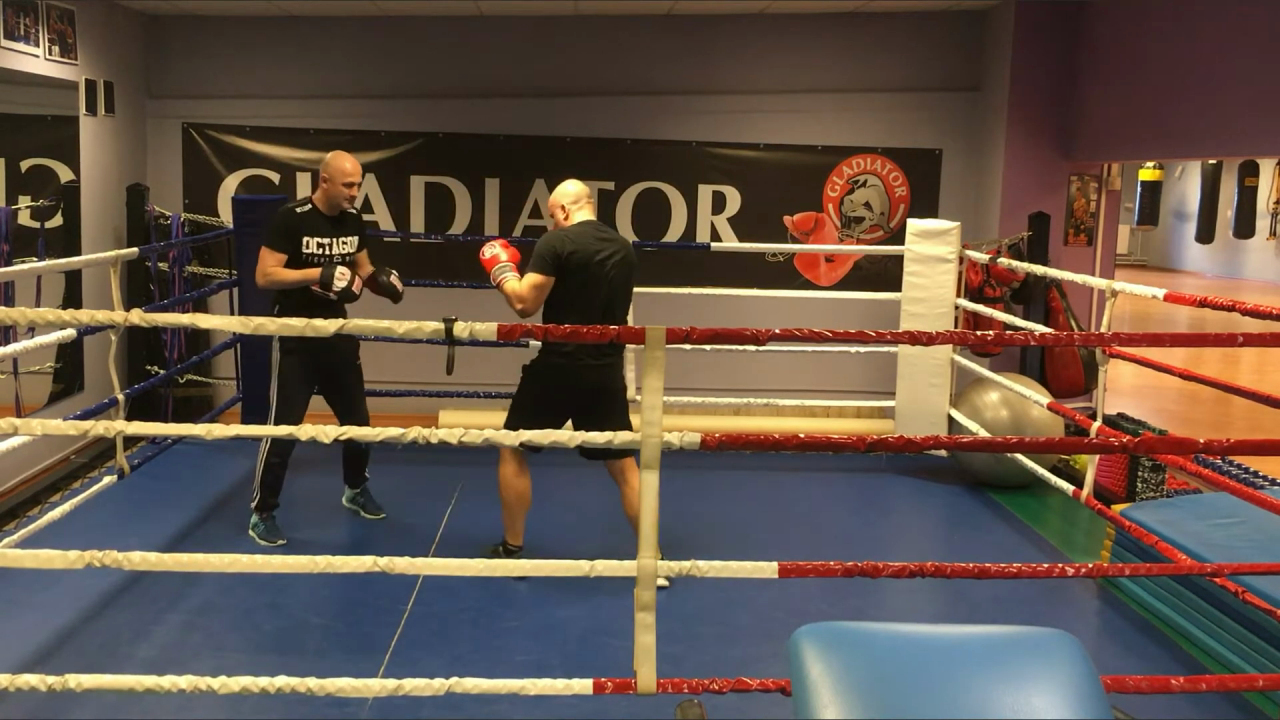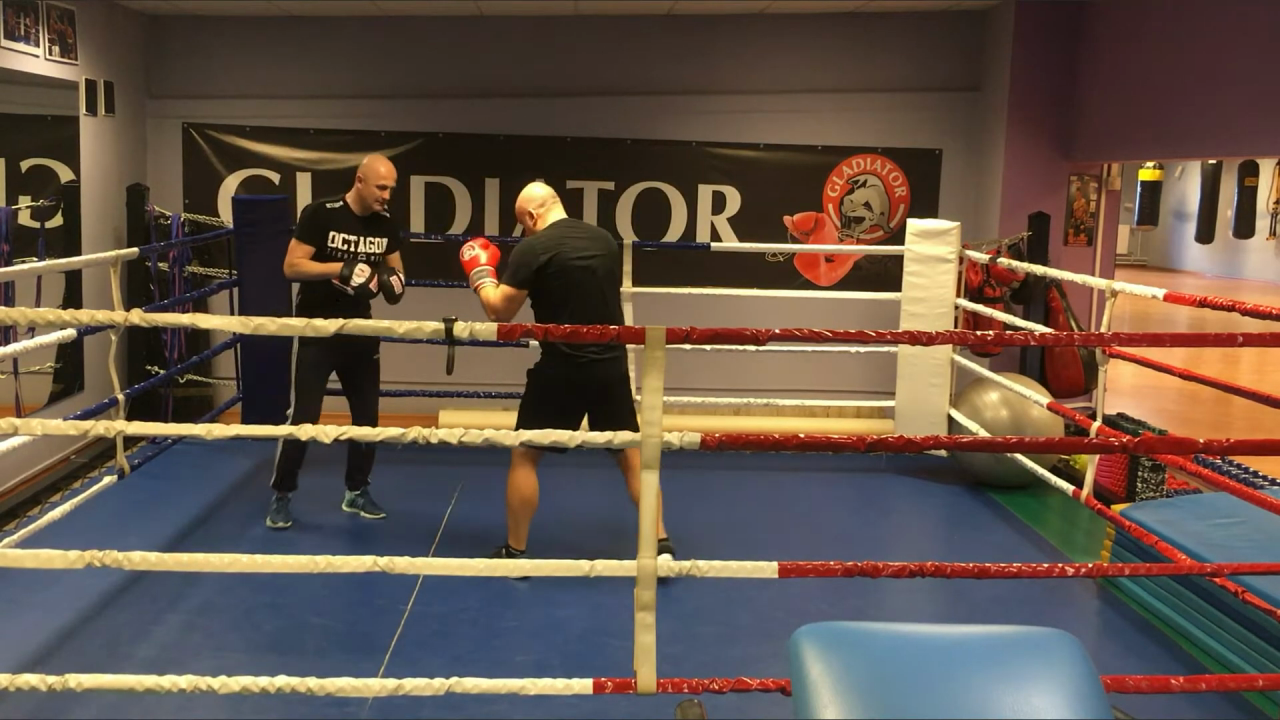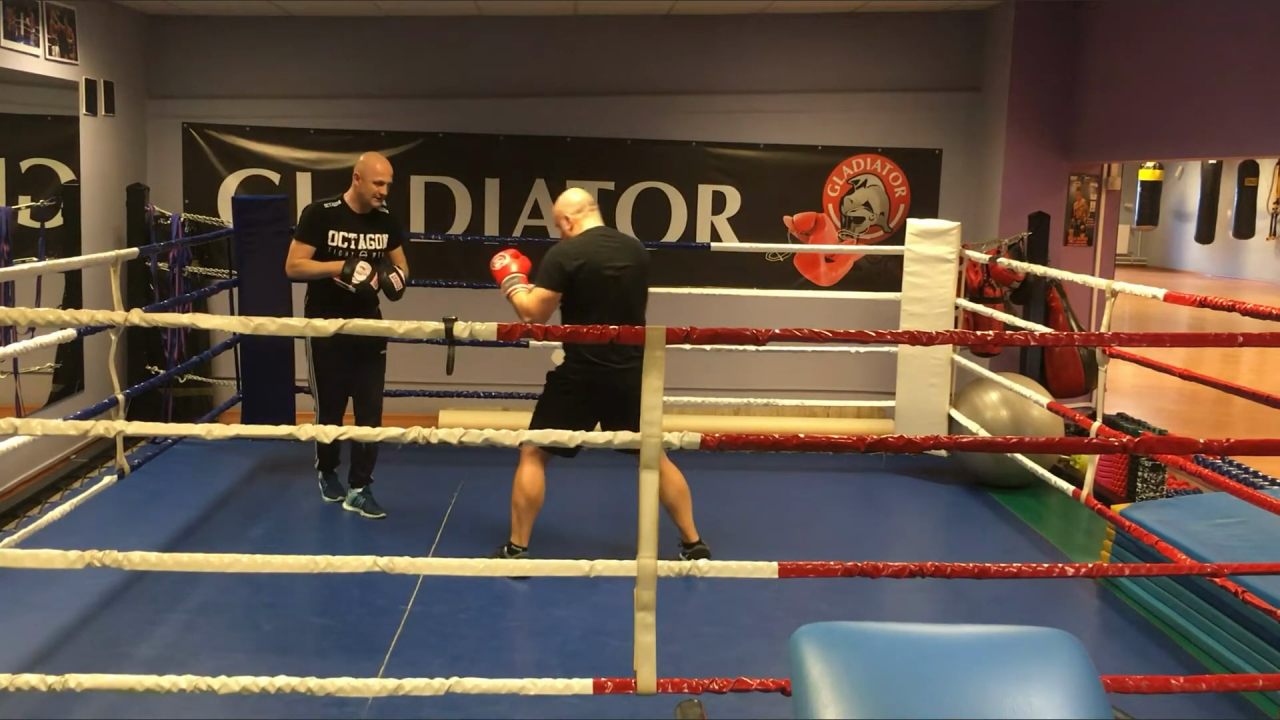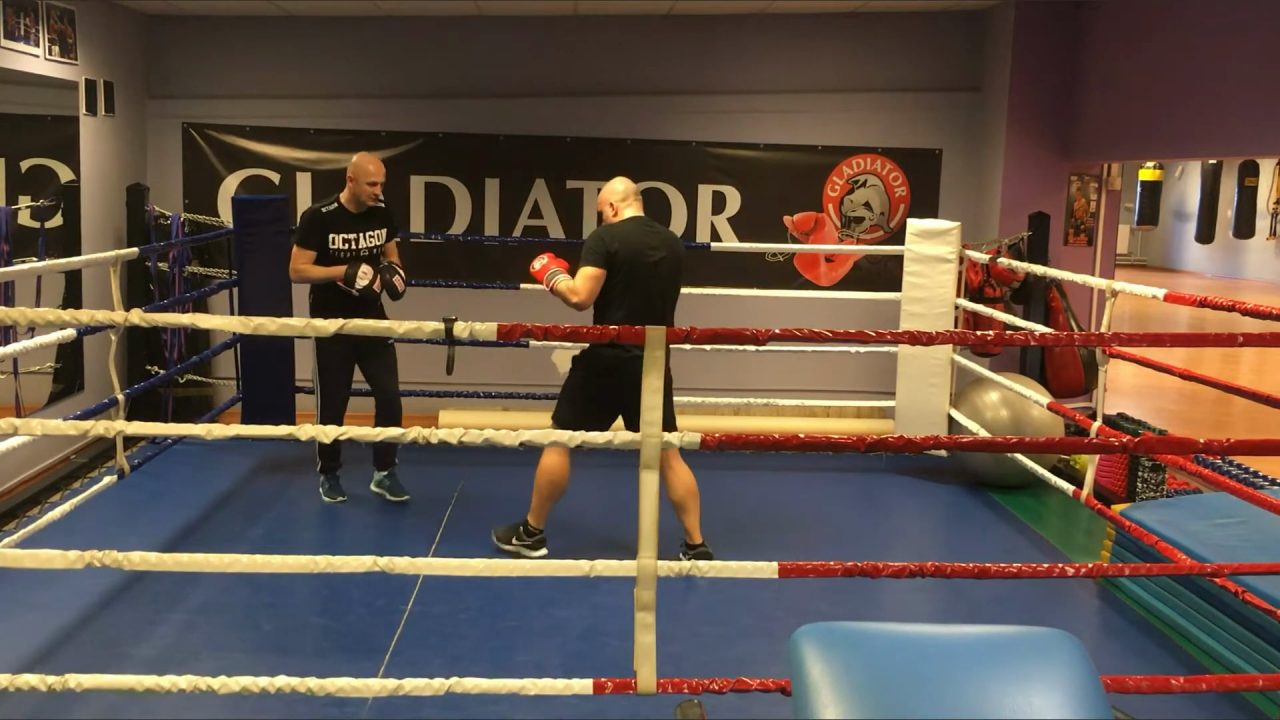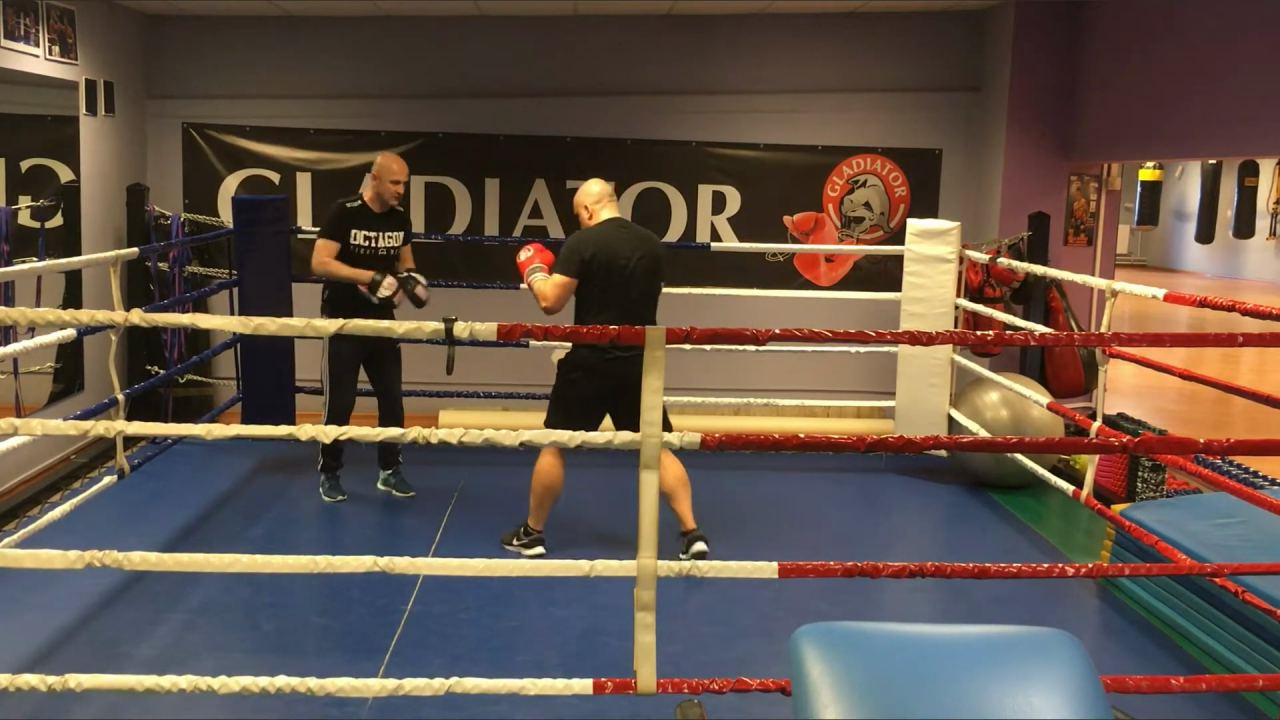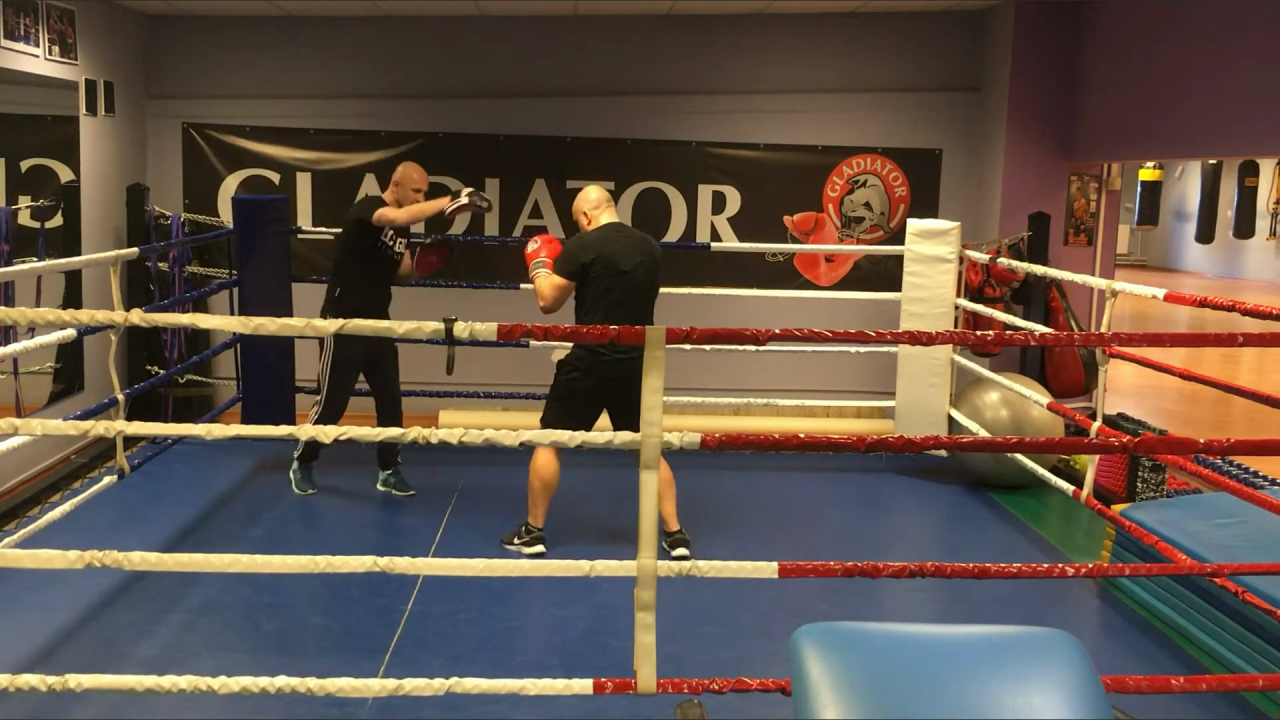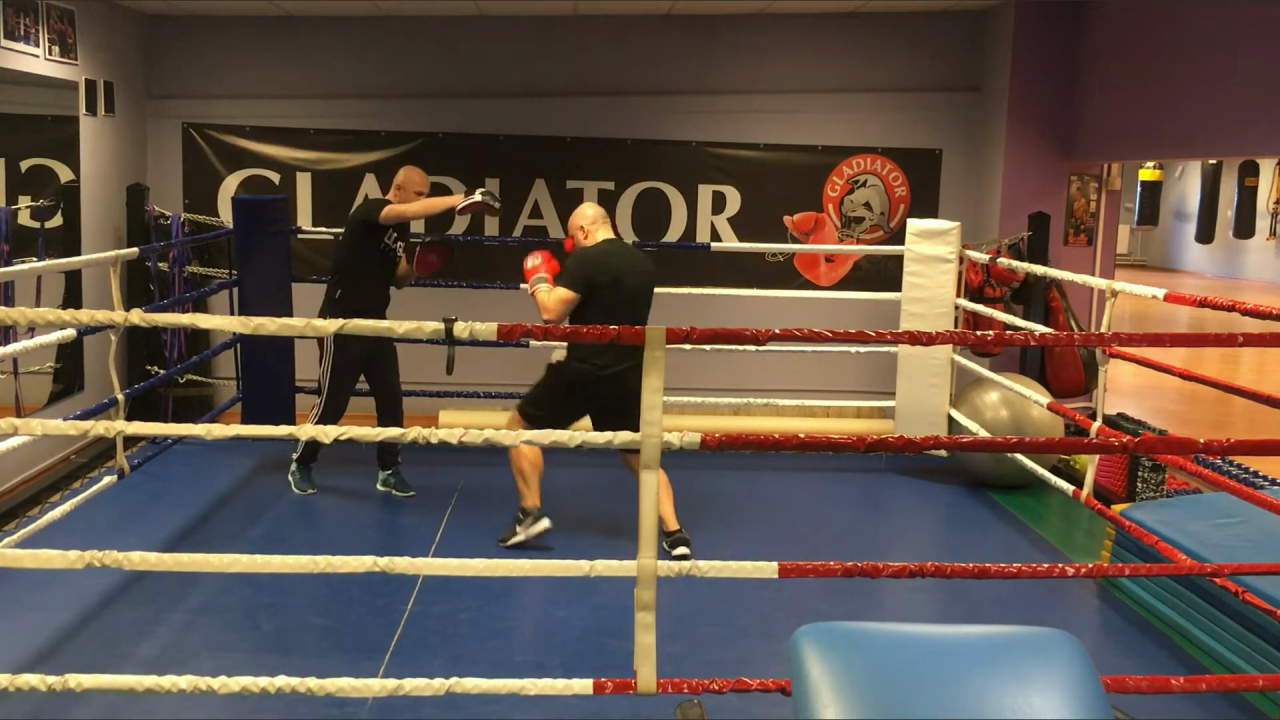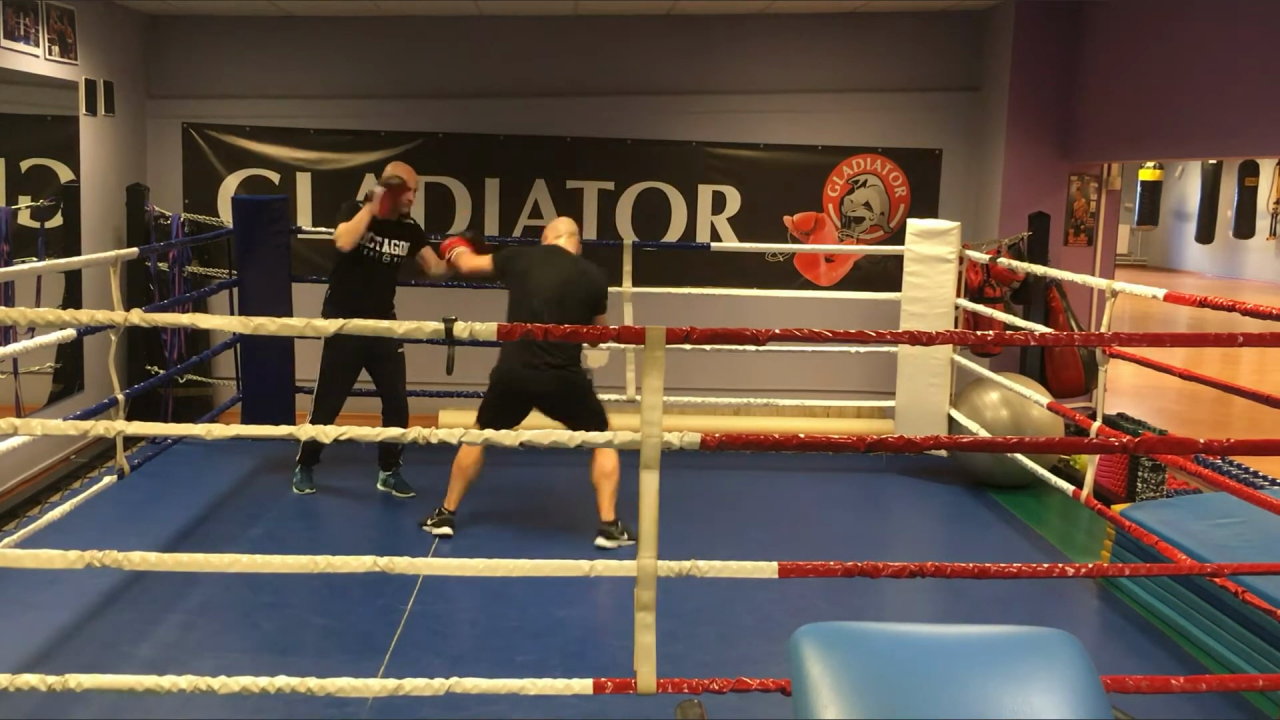
dt=0.3s
person 1, frame 1
left shoulder: (557, 243)
right shoulder: (625, 249)
left elbow: (524, 303)
left wrist: (501, 269)
left hip: (558, 368)
right hip: (606, 373)
left knee: (513, 453)
right knee: (623, 467)
left ankle: (512, 550)
person 1, frame 2
left shoulder: (531, 249)
right shoulder: (604, 239)
left elbow: (500, 311)
left wrist: (480, 273)
left hip: (561, 370)
right hip: (612, 366)
left knee: (524, 458)
right knee: (631, 457)
left ankle: (514, 553)
right ankle: (661, 545)
person 1, frame 3
left shoulder: (564, 254)
right shoulder: (637, 250)
left elbow: (535, 315)
left wrist: (511, 281)
left hip: (582, 376)
right hip: (630, 374)
left knee: (533, 455)
right knee: (654, 459)
left ankle: (517, 550)
right ankle: (694, 546)
person 1, frame 4
left shoulder: (606, 238)
right shoulder: (673, 244)
left elbow: (580, 297)
left wrist: (553, 277)
left hip: (606, 361)
left knee: (561, 443)
right knee: (667, 454)
left ankle: (531, 533)
right ankle: (696, 547)
person 1, frame 5
left shoulder: (582, 242)
right shoulder: (652, 243)
left elbow: (550, 302)
left wrist: (533, 271)
left hip: (590, 362)
right hip: (639, 363)
left knee: (555, 446)
right knee: (657, 449)
left ankle: (531, 533)
right ankle: (692, 534)
person 1, frame 6
left shoulder: (583, 246)
right shoulder: (649, 247)
left elbow: (547, 303)
left wrist: (539, 263)
left hip: (589, 363)
right hip: (636, 365)
left knee: (548, 441)
left ankle: (532, 532)
right ankle: (675, 535)
person 1, frame 7
left shoulder: (587, 259)
right shoulder: (644, 263)
left elbow: (551, 314)
left wrist: (538, 276)
left hip: (582, 373)
right hip: (626, 376)
left knee: (521, 426)
right knee: (637, 456)
left ankle: (531, 513)
right ankle: (675, 534)
person 1, frame 8
left shoulder: (521, 256)
right shoulder: (593, 277)
left elbow: (472, 265)
left wrist: (456, 249)
left hip: (515, 372)
right hip: (566, 378)
left ankle: (445, 514)
right ankle: (608, 526)
person 2, frame 1
left shoulder: (353, 220)
right shoulder: (291, 218)
left elbow: (360, 266)
right elbow: (264, 275)
left wrist: (378, 279)
right wrist: (318, 274)
left hip: (338, 334)
right hip: (296, 339)
left knee: (357, 421)
right knee: (283, 428)
left ankle: (355, 490)
right ankle: (262, 514)
person 2, frame 2
left shoulder: (386, 224)
right shoulder: (321, 214)
left elbow: (395, 269)
right elbow: (291, 266)
left wrist: (393, 280)
right wrist: (340, 269)
left hip: (360, 329)
left knee: (366, 416)
right knee: (303, 415)
left ankle: (357, 490)
right ankle: (281, 495)
person 2, frame 3
left shoulder: (386, 220)
right shoulder: (320, 214)
left elbow: (401, 265)
right elbow: (293, 267)
left wrist: (394, 276)
right wrist: (341, 267)
left knee: (370, 411)
right knee: (331, 410)
left ankle: (359, 489)
right ankle: (328, 473)
person 2, frame 4
left shoulder: (383, 214)
right shoulder: (319, 218)
right elbow: (297, 271)
left wrist: (394, 272)
right wrist: (345, 272)
left hip: (372, 320)
right hip: (331, 324)
left knee: (389, 397)
right knee: (332, 405)
left ankle: (385, 473)
right ankle: (328, 474)
person 2, frame 5
left shoulder: (400, 218)
right shoulder: (344, 213)
left elbow: (405, 260)
right elbow: (319, 264)
left wrist: (413, 278)
right wrist: (368, 277)
left hip: (381, 321)
right hip: (341, 322)
left knee: (392, 400)
right knee: (339, 403)
left ankle: (390, 470)
right ankle: (329, 473)
person 2, frame 6
left shoulder: (402, 228)
right shoulder: (367, 208)
right elbow: (399, 217)
left wrist: (419, 264)
right wrist: (450, 203)
left hip: (377, 323)
right hip: (343, 322)
left knee: (390, 401)
right knee: (332, 402)
left ankle: (389, 470)
right ankle: (302, 464)
person 2, frame 7
left shoulder: (400, 229)
right shoulder: (370, 211)
right elbow: (409, 211)
left wrist: (419, 266)
right wrist: (461, 200)
left hip: (375, 324)
left knee: (391, 401)
right knee: (331, 403)
left ankle: (389, 471)
right ankle: (300, 465)
person 2, frame 8
left shoulder: (410, 228)
right shoulder: (356, 210)
left elbow: (435, 268)
right elbow: (344, 243)
right wrist: (374, 203)
left hip: (382, 324)
right hip: (342, 322)
left knee: (396, 402)
right knee: (327, 402)
left ankle: (389, 472)
right ankle: (304, 467)
